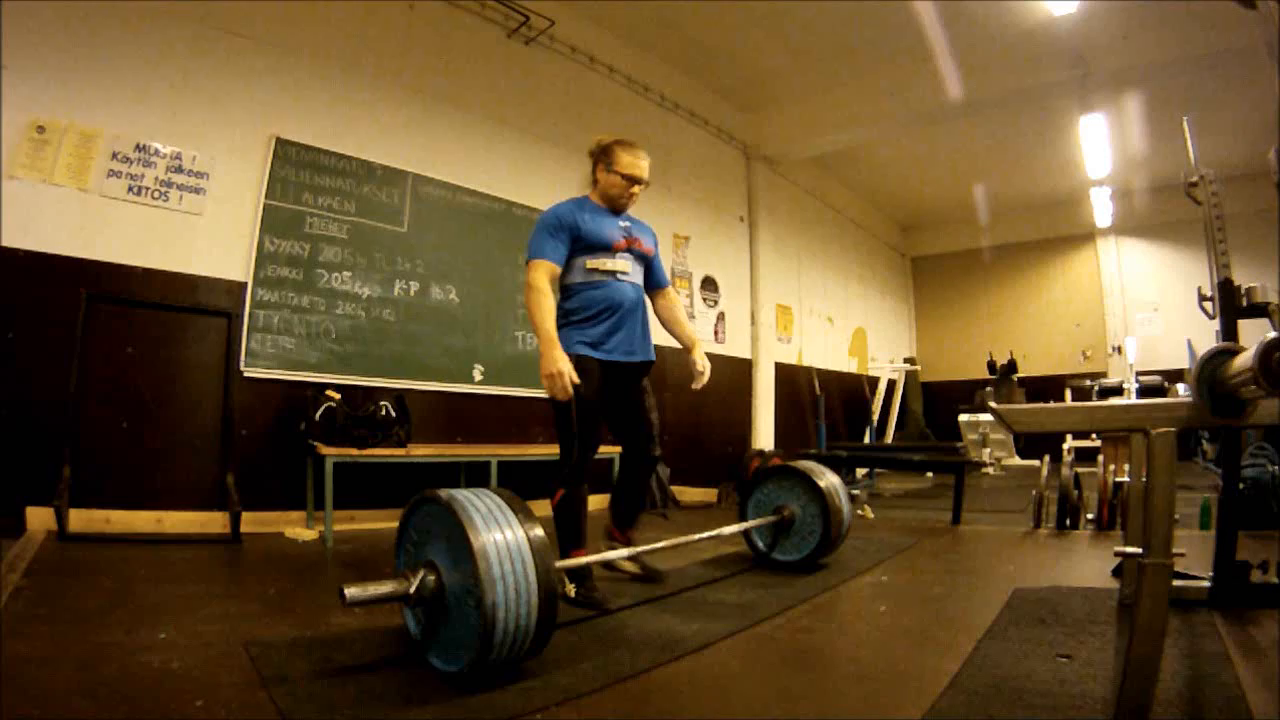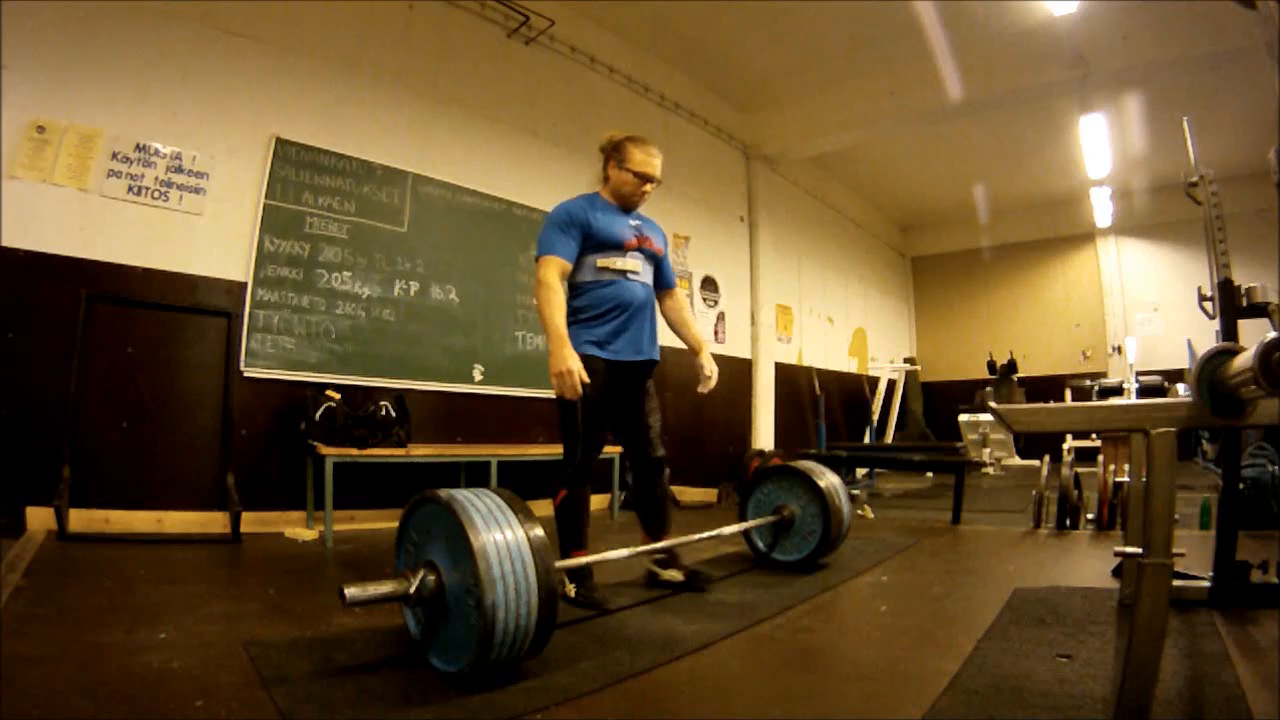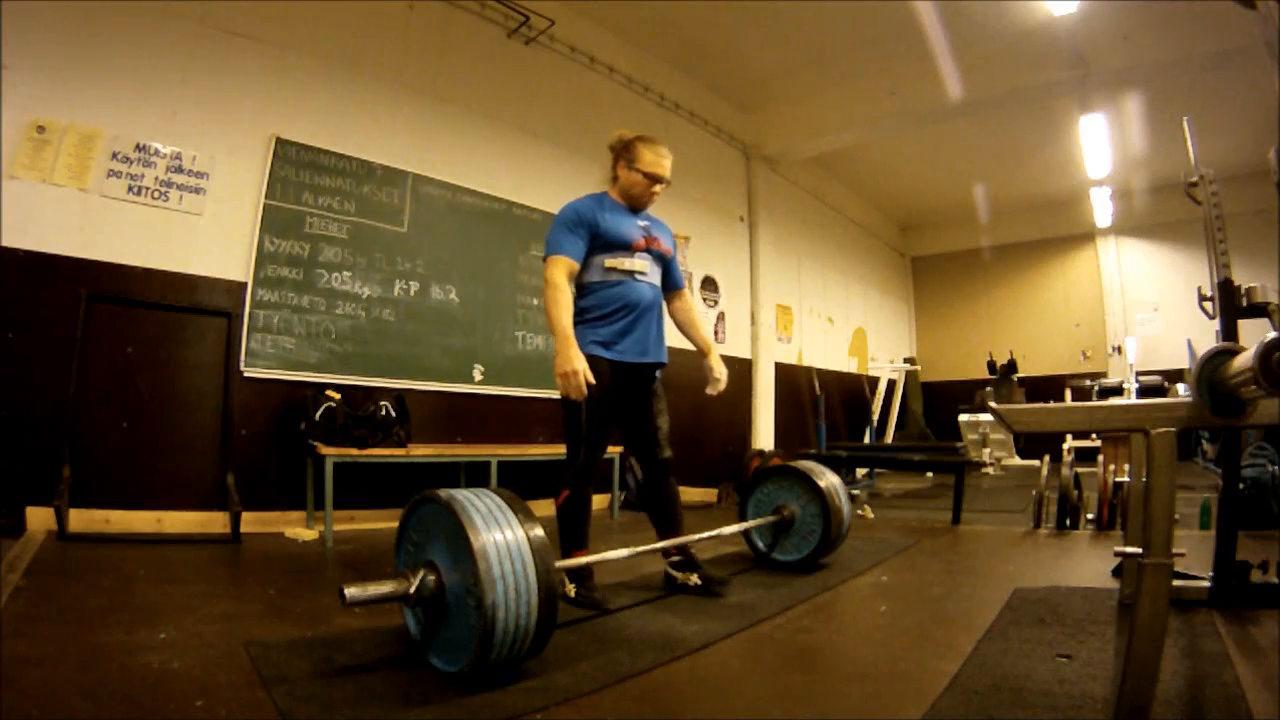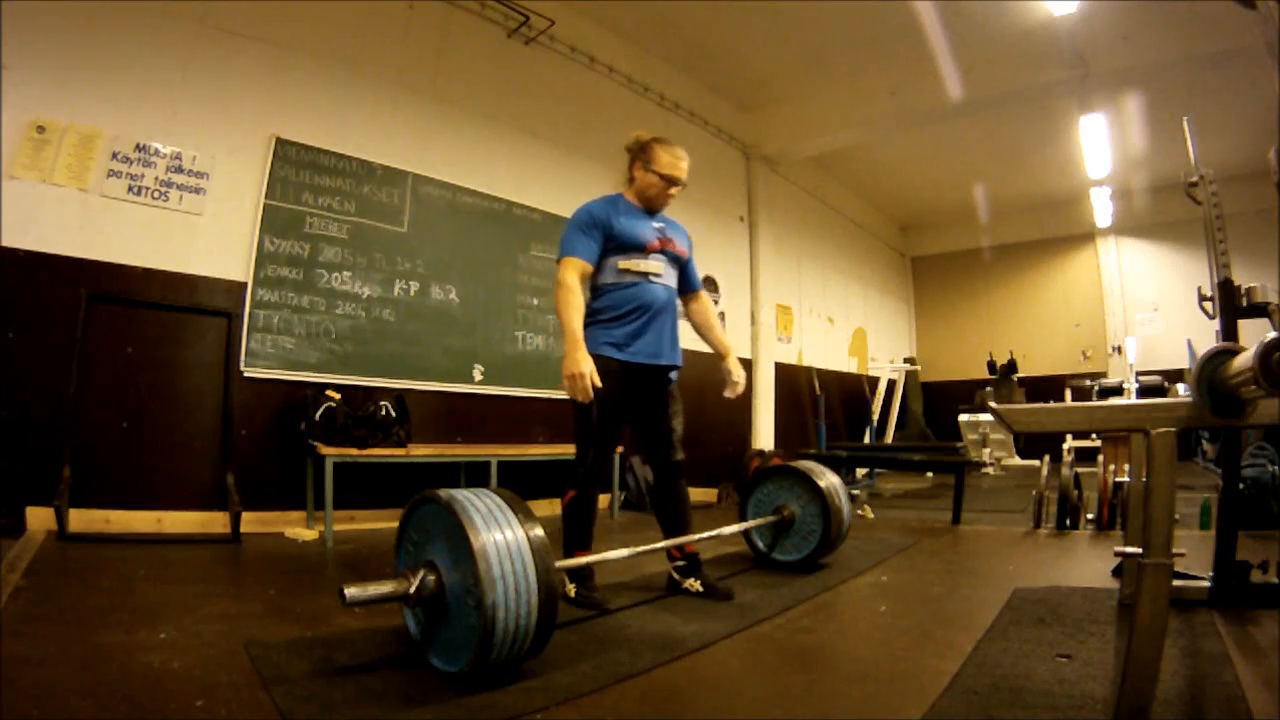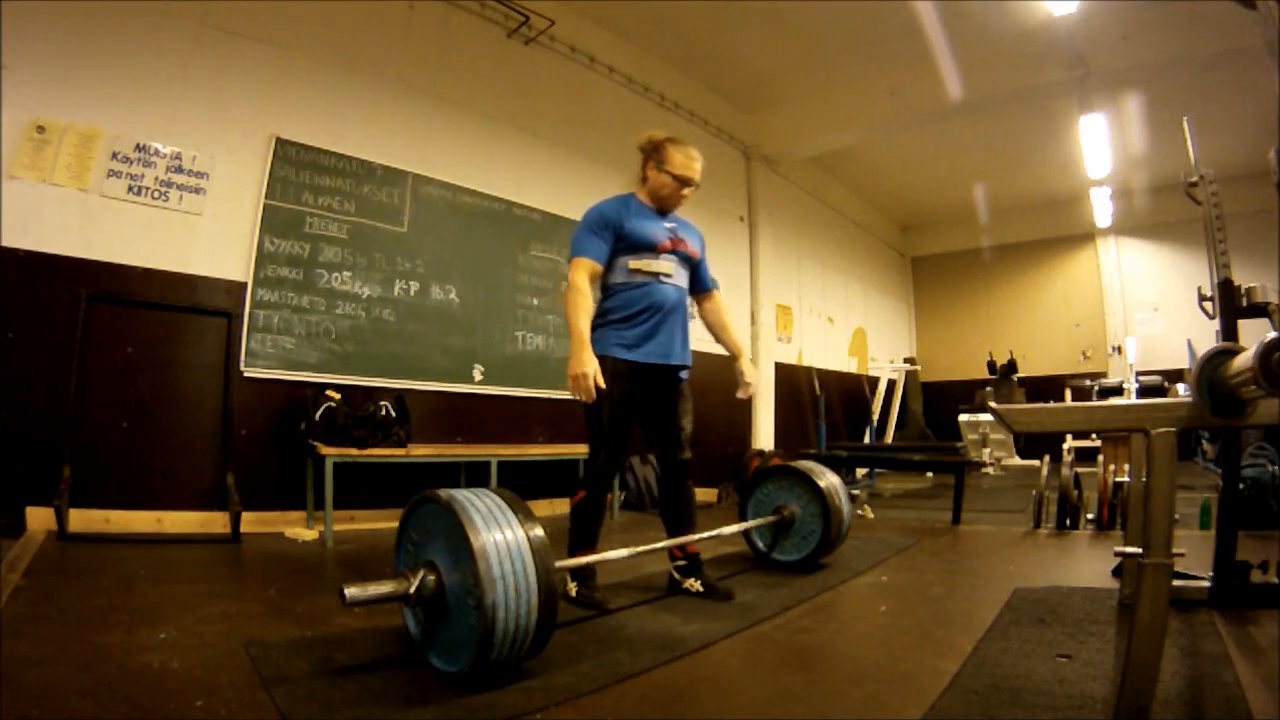
dt=0.1s
person 1, frame 1
left shoulder: (643, 233)
right shoulder: (564, 217)
left elbow: (663, 296)
right elbow: (540, 282)
left wrist: (694, 346)
right wrist: (551, 349)
left hip: (632, 359)
right hip: (581, 357)
left knee: (645, 455)
right knee: (577, 462)
left ankle: (618, 544)
right ankle: (574, 572)
person 1, frame 2
left shoulder: (653, 232)
right shoulder: (575, 214)
left elbow: (670, 297)
right elbow: (550, 278)
left wrist: (701, 350)
right wrist: (560, 347)
left hip: (638, 359)
right hip: (589, 356)
left knee: (651, 459)
right knee: (582, 462)
left ankle: (662, 558)
right ankle: (575, 573)
person 1, frame 3
left shoulder: (661, 233)
right shoulder: (583, 214)
left elbow: (679, 299)
right elbow: (557, 278)
left wrist: (709, 352)
right wrist: (567, 347)
left hip: (646, 362)
right hip: (596, 358)
left knee: (659, 463)
right knee: (584, 466)
left ankle: (680, 564)
right ankle: (574, 574)
person 1, frame 4
left shoulder: (676, 235)
right shoulder: (597, 216)
left elbow: (696, 301)
right elbow: (569, 281)
left wrist: (727, 355)
right wrist: (575, 349)
left hip: (659, 363)
right hip: (608, 359)
left knee: (671, 465)
right knee: (593, 466)
left ankle: (685, 567)
right ankle: (576, 574)
person 1, frame 5
left shoulder: (690, 235)
right shoulder: (610, 215)
left elbow: (709, 300)
right elbow: (580, 281)
left wrist: (740, 355)
right wrist: (582, 349)
left hip: (670, 363)
right hip: (618, 357)
left knee: (678, 464)
right knee: (605, 463)
left ankle: (685, 568)
right ankle: (578, 574)
